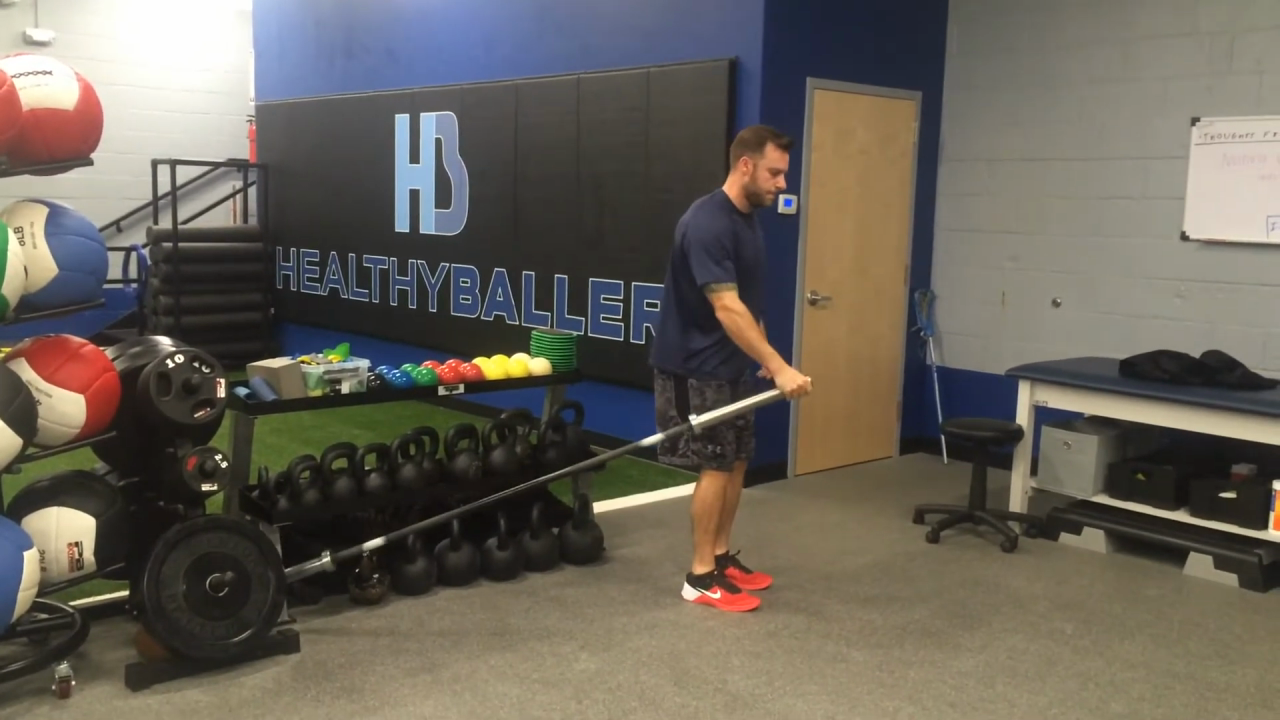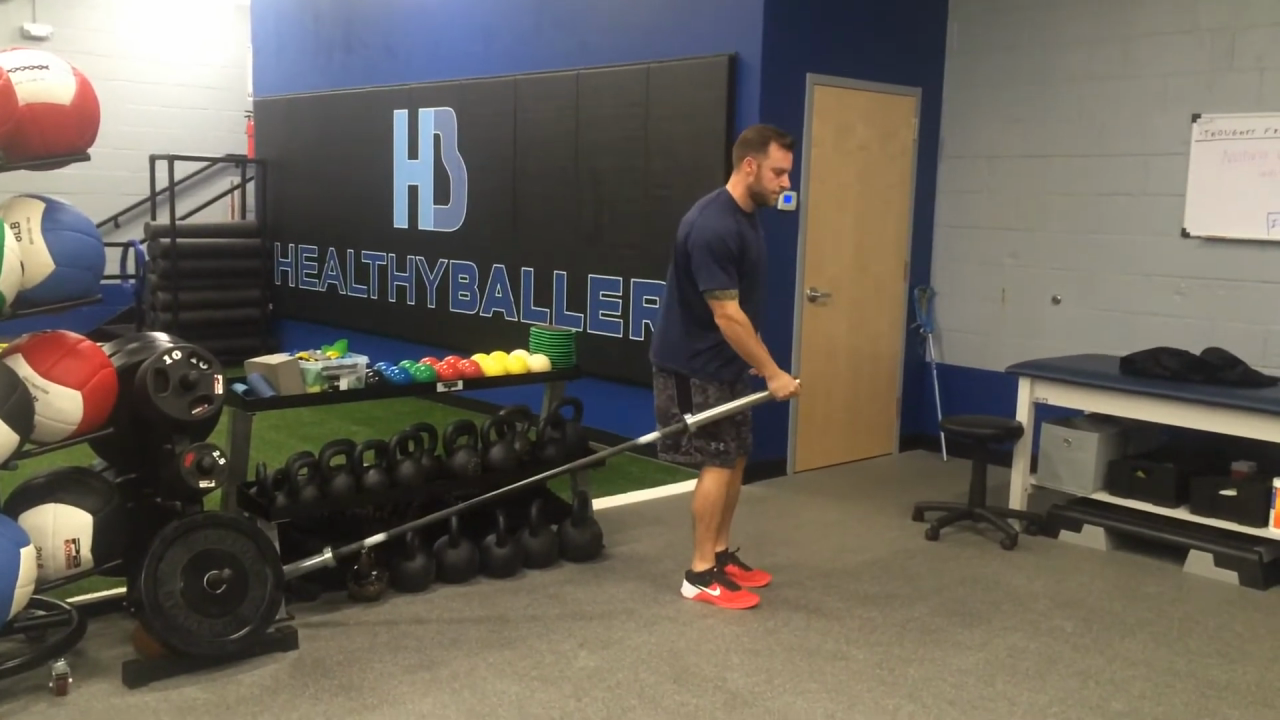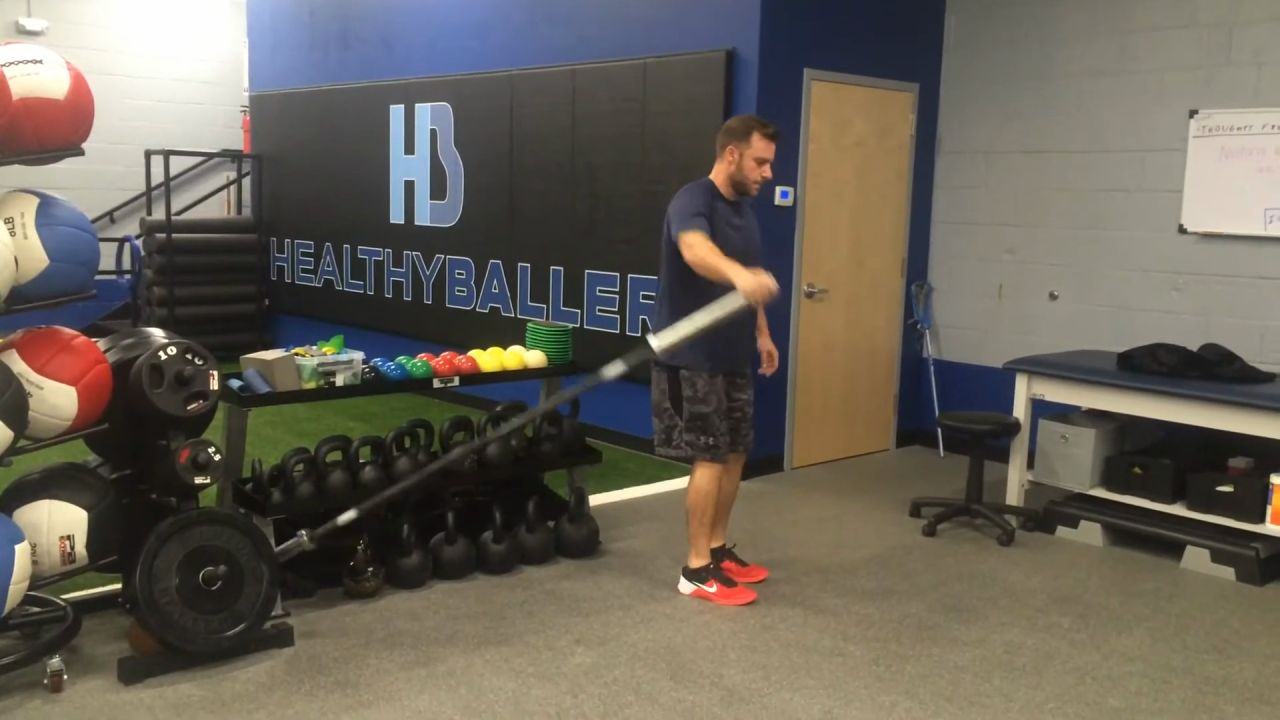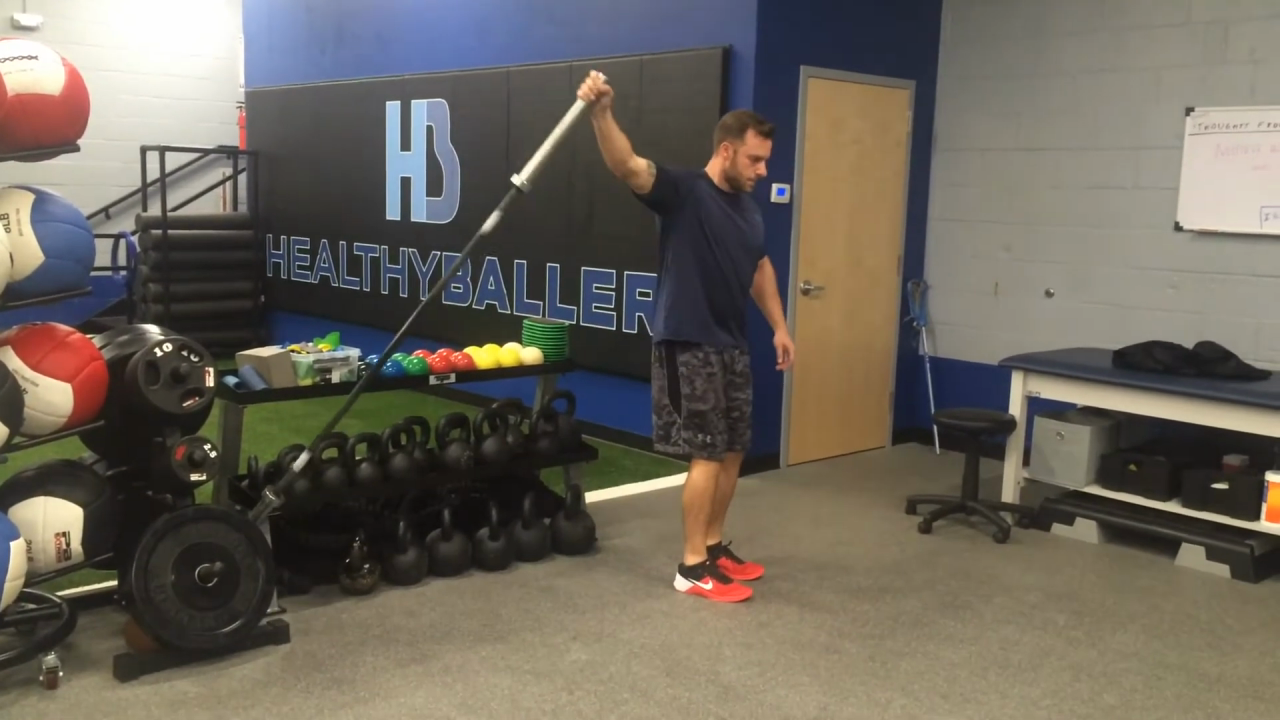
dt=0.5s
person 1, frame 1
left shoulder: (746, 217)
right shoulder: (708, 223)
right elbow: (727, 308)
left wrist: (761, 357)
right wrist: (779, 367)
left hip: (731, 365)
right hip: (697, 366)
left knee: (735, 463)
right knee: (715, 466)
left ankle: (721, 556)
right ankle: (700, 576)
person 1, frame 2
left shoulder: (745, 216)
right shoulder: (714, 225)
right elbow: (726, 315)
left wrist: (757, 358)
right wrist: (773, 373)
left hip: (723, 361)
right hip: (694, 364)
left knee: (735, 459)
right knee: (719, 462)
left ankle: (721, 554)
right ankle: (701, 573)
person 1, frame 3
left shoulder: (744, 208)
right shoulder: (698, 198)
right elbow: (695, 249)
left wrist: (761, 332)
right wrist: (738, 275)
left hip: (732, 352)
right hip: (692, 355)
left knee: (734, 453)
right knee: (710, 457)
left ankle: (718, 550)
right ankle: (697, 570)
person 1, frame 4
left shoulder: (747, 207)
right shoulder: (683, 191)
left elbow: (760, 270)
right elbow: (625, 166)
left wrist: (779, 327)
right wrist: (600, 112)
left hip: (732, 347)
right hip: (689, 346)
left knee: (732, 452)
right knee: (707, 455)
left ankle: (714, 547)
right ankle: (692, 567)
